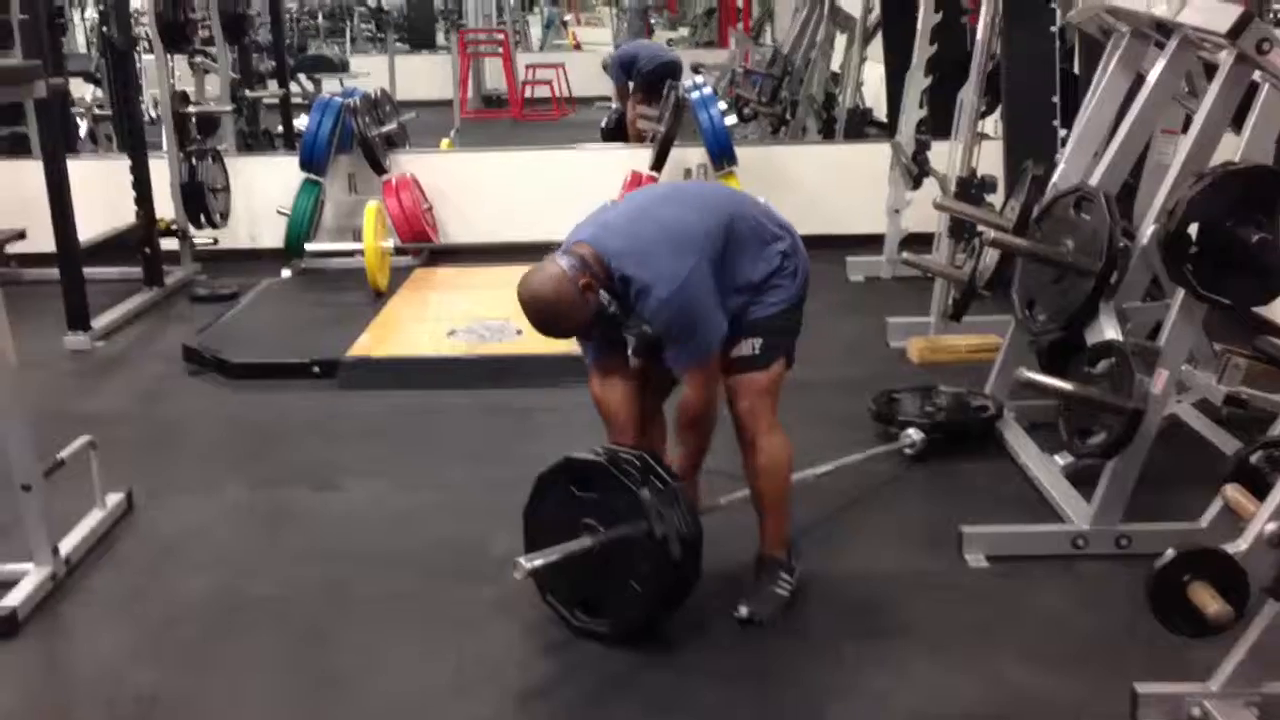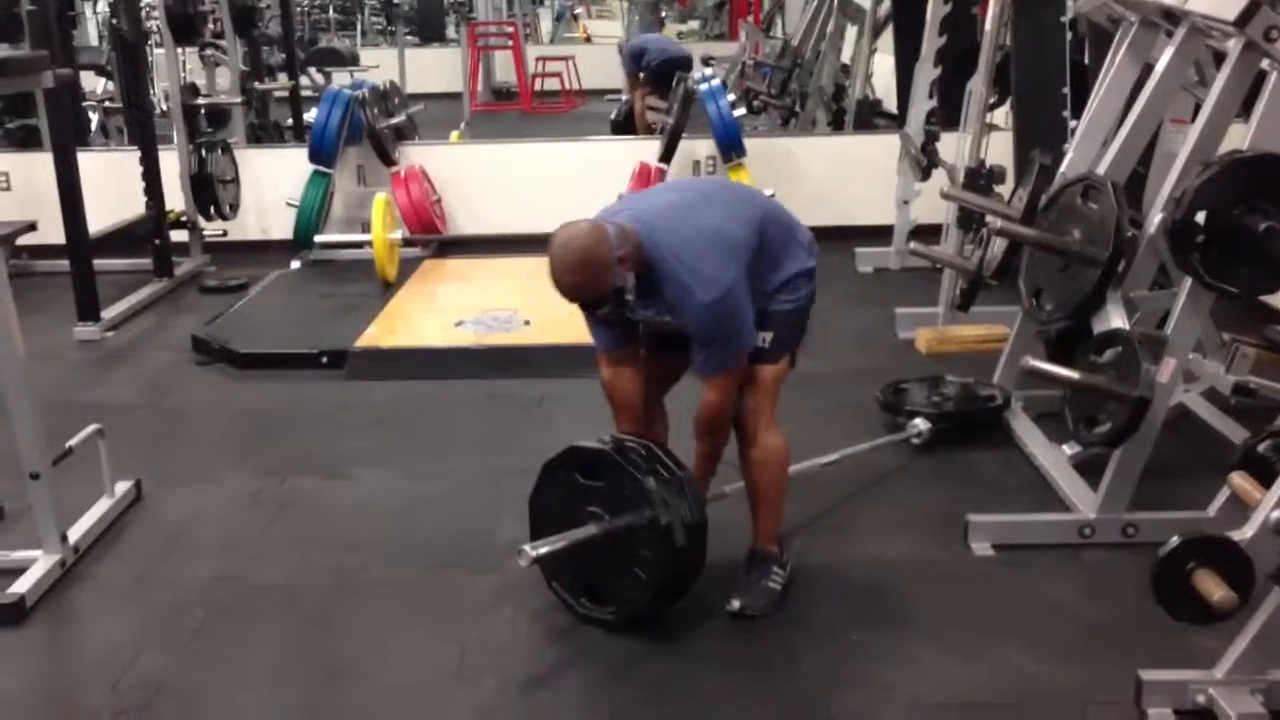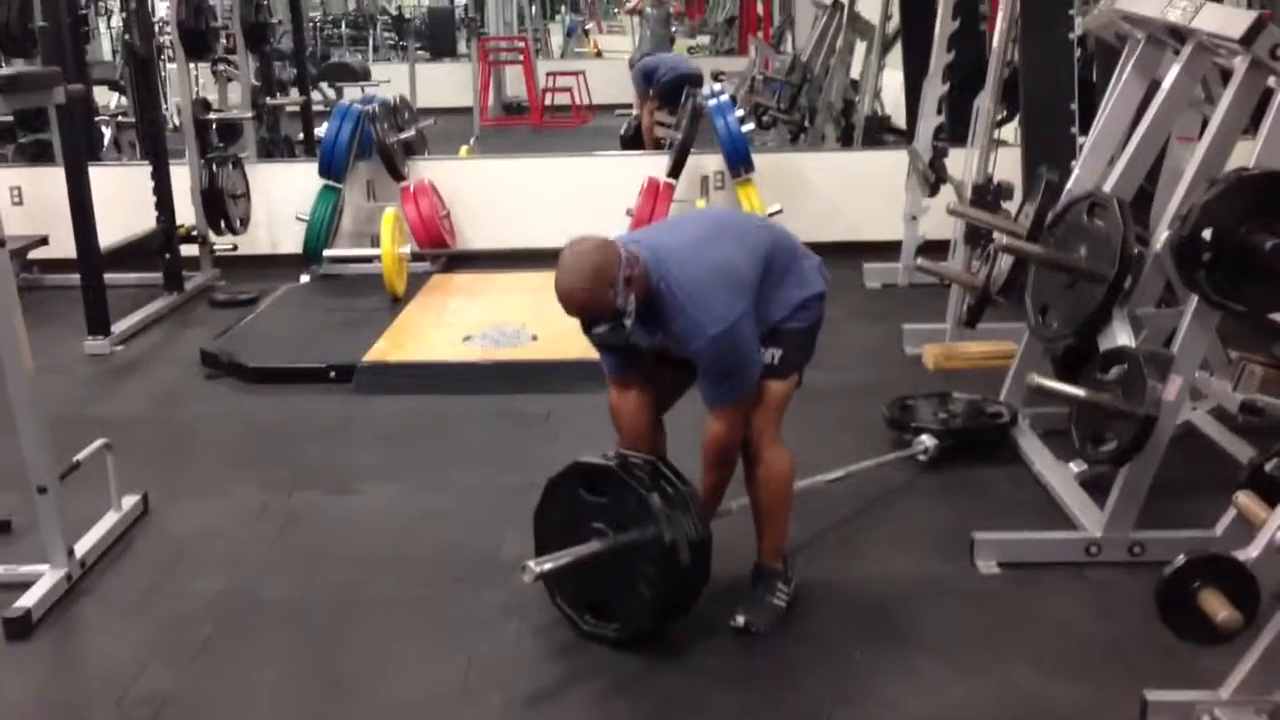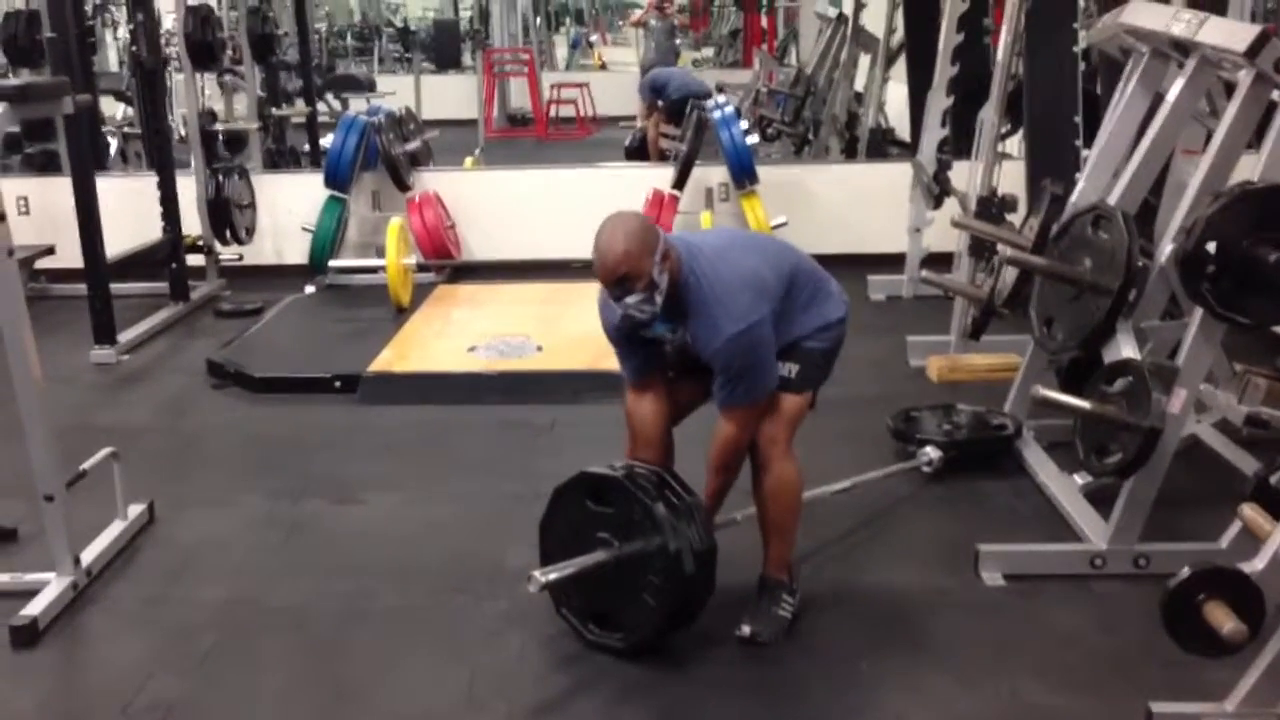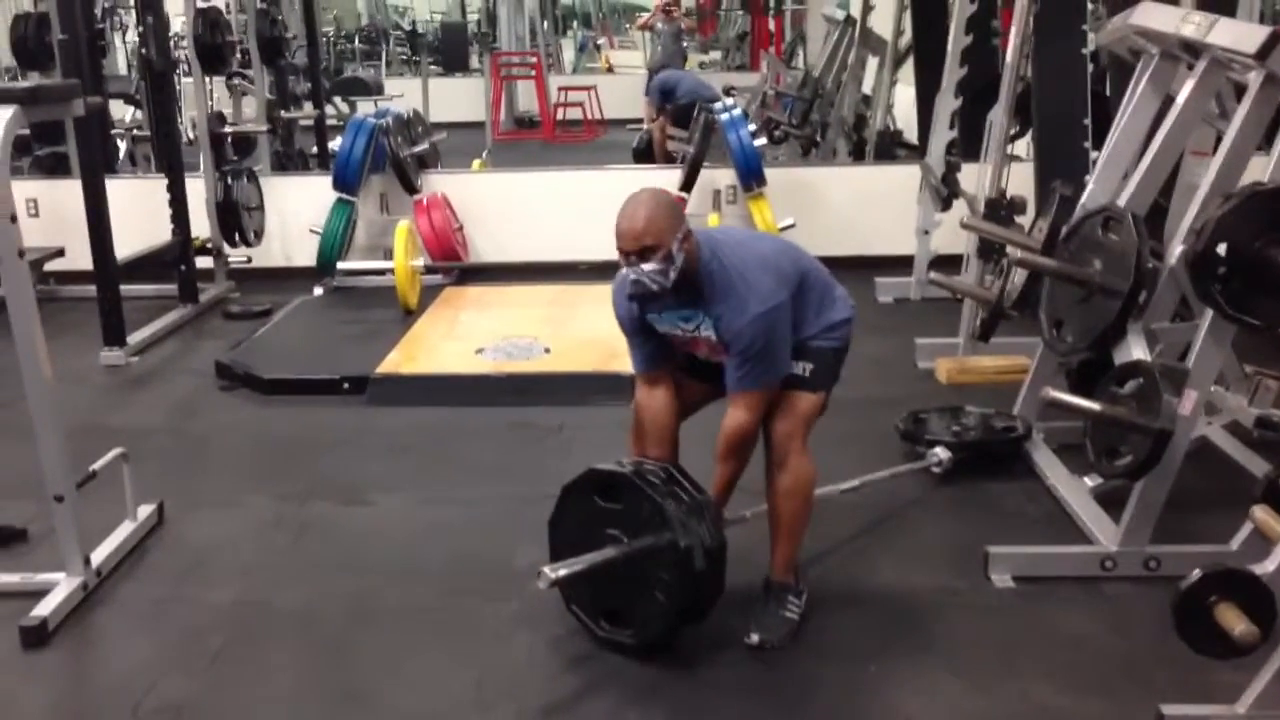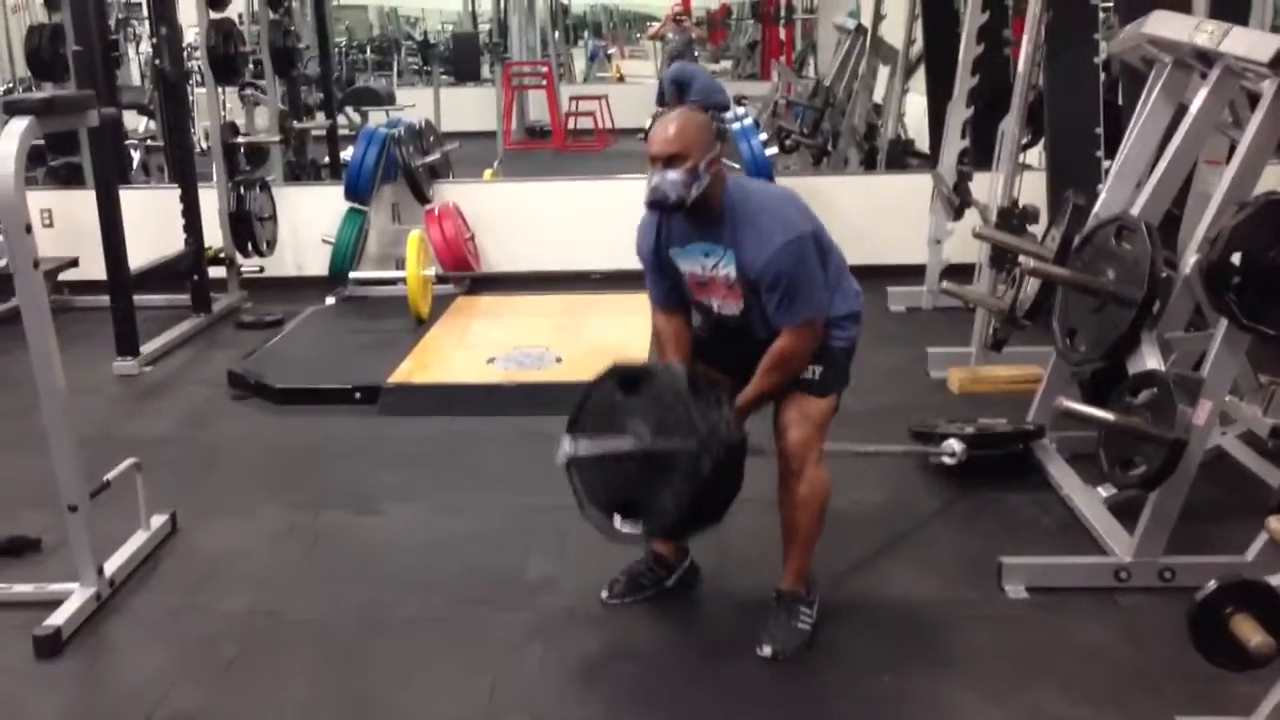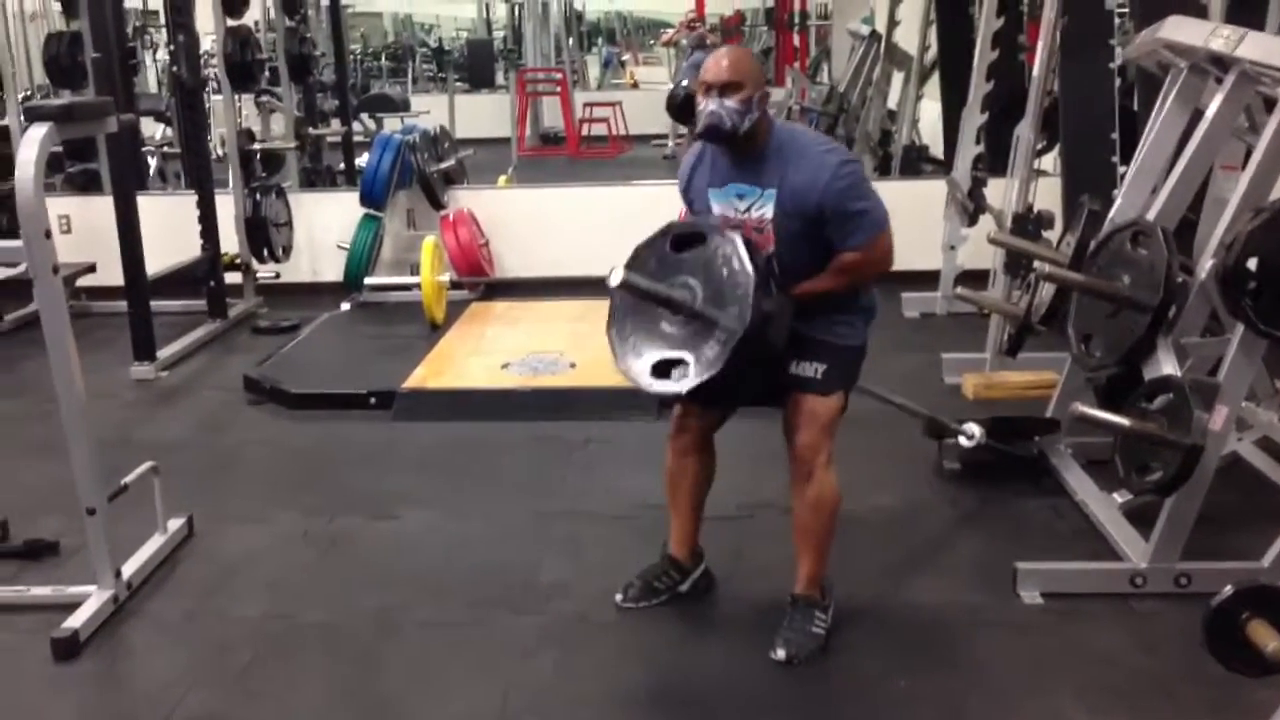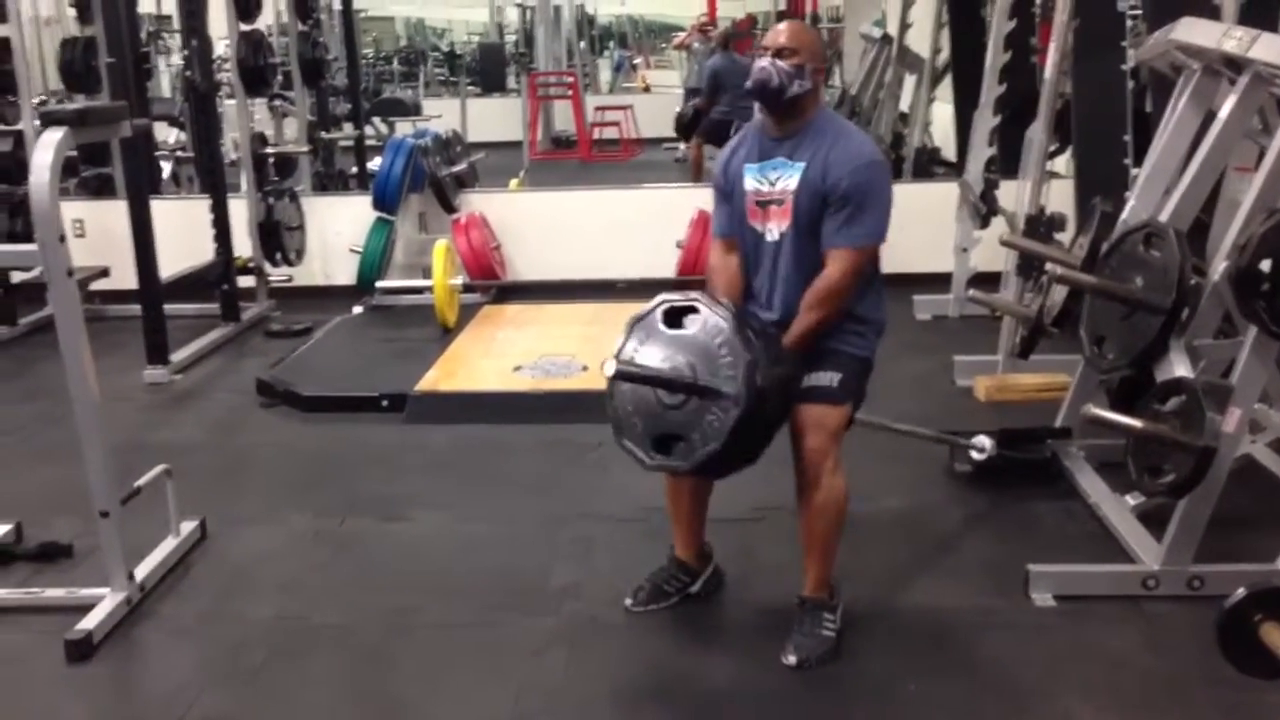
dt=0.5s
person 1, frame 1
left shoulder: (666, 285)
right shoulder: (573, 274)
left elbow: (701, 389)
right elbow: (610, 380)
left wrist: (684, 477)
left hip: (765, 275)
right hip: (699, 272)
left knee: (752, 417)
right knee: (640, 397)
left ankle: (777, 560)
person 1, frame 2
left shoulder: (703, 283)
right shoulder: (598, 261)
left elbow: (720, 394)
right elbow: (619, 368)
left wrist: (697, 485)
left hip: (777, 276)
left knee: (752, 413)
right knee: (642, 391)
left ankle: (769, 555)
person 1, frame 3
left shoulder: (709, 315)
right shoulder: (603, 297)
left elbow: (728, 425)
right elbow: (628, 392)
left wrist: (700, 513)
left hip: (788, 296)
left knee: (756, 430)
right knee: (639, 414)
left ankle: (773, 571)
person 1, frame 4
left shoulder: (731, 314)
right shoulder: (620, 304)
left elbow: (737, 427)
right elbow: (645, 395)
left wrist: (702, 514)
left hip: (808, 323)
left knee: (768, 441)
right knee: (647, 422)
left ankle: (779, 582)
person 1, frame 5
left shoulder: (749, 295)
right shoulder: (631, 293)
left elbow: (745, 415)
right elbow: (655, 387)
left wrist: (712, 507)
left hip: (812, 328)
left knee: (783, 437)
right knee: (647, 417)
left ankle: (784, 584)
person 1, frame 6
left shoulder: (776, 230)
right shoulder: (658, 226)
left elbow: (799, 338)
right elbow: (671, 317)
left wrist: (735, 412)
left hip: (819, 328)
right hip: (730, 326)
left knee: (797, 444)
left ankle: (796, 593)
right ankle: (667, 558)
person 1, frame 7
left shoulder: (821, 170)
right shoulder: (698, 165)
left elbow: (874, 256)
left wrist: (790, 295)
left hip: (824, 317)
left knee: (808, 446)
right knee: (686, 423)
left ankle: (810, 598)
right ankle: (682, 563)
person 1, frame 8
left shoulder: (853, 158)
right shoulder: (737, 153)
left elbow: (843, 273)
right elbow: (726, 250)
left wrist: (785, 350)
left hip: (832, 330)
right hip: (754, 322)
left knee: (815, 450)
left ankle: (819, 600)
right ankle: (691, 565)
